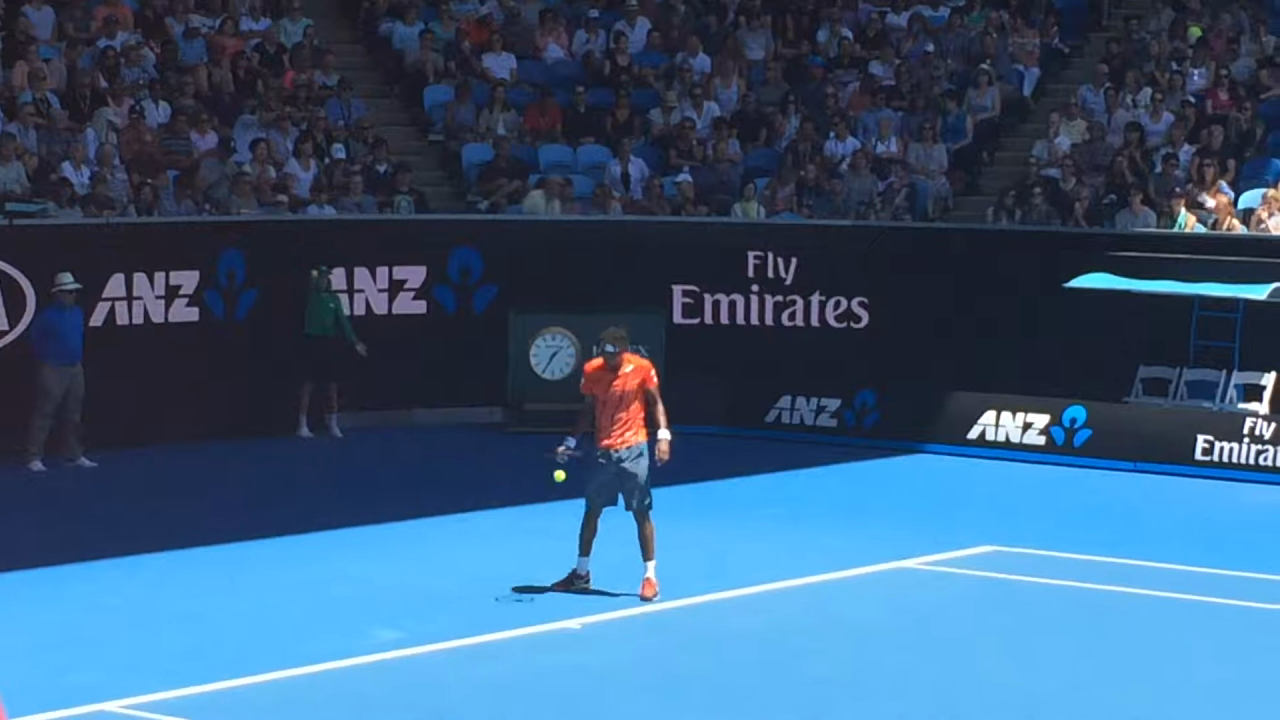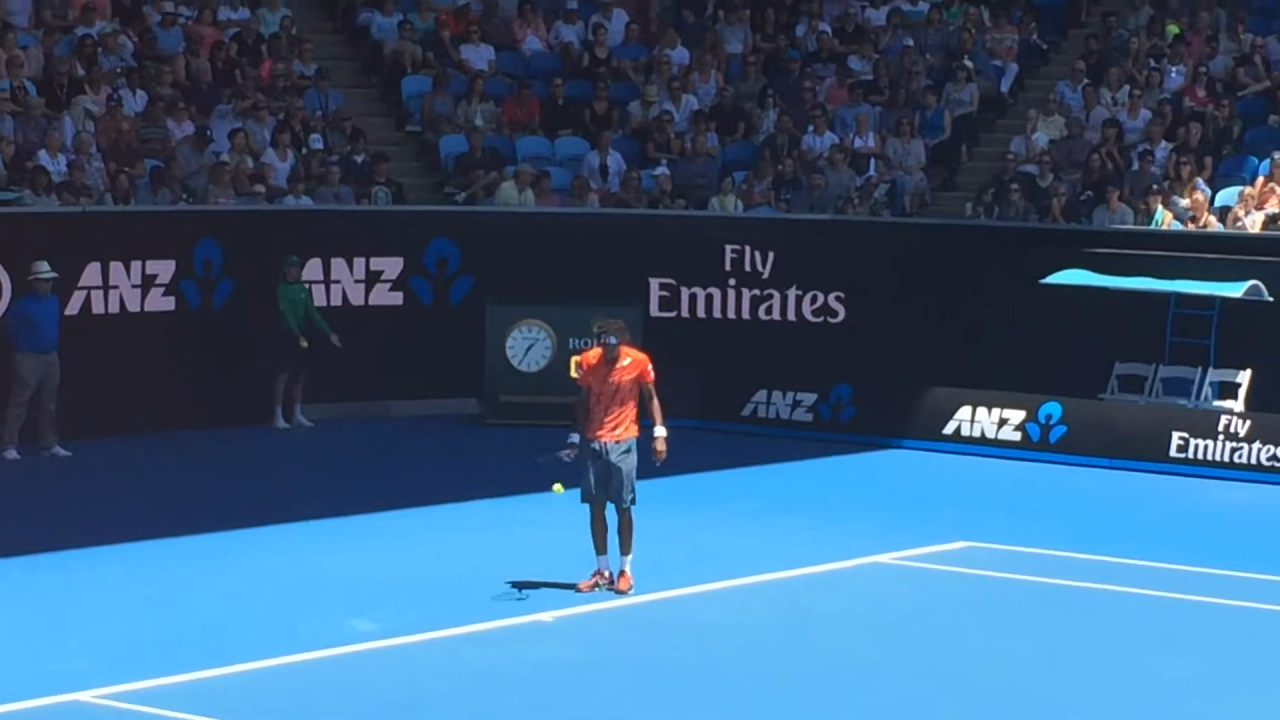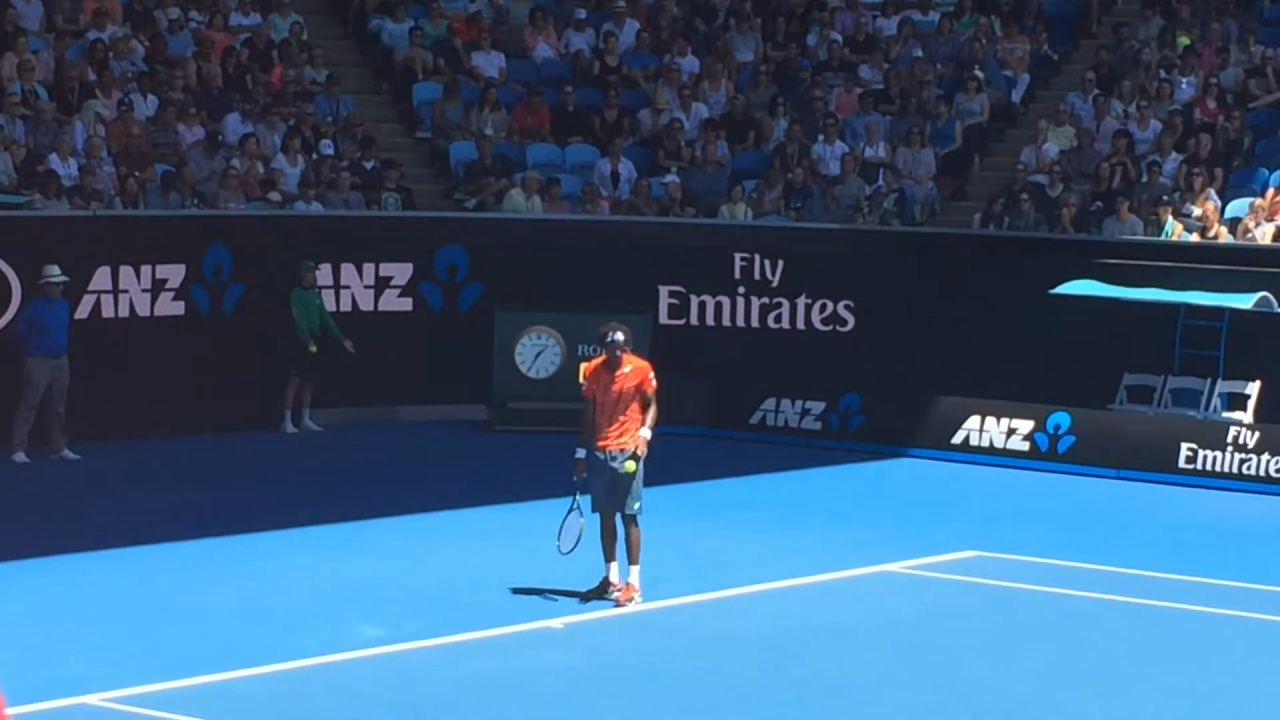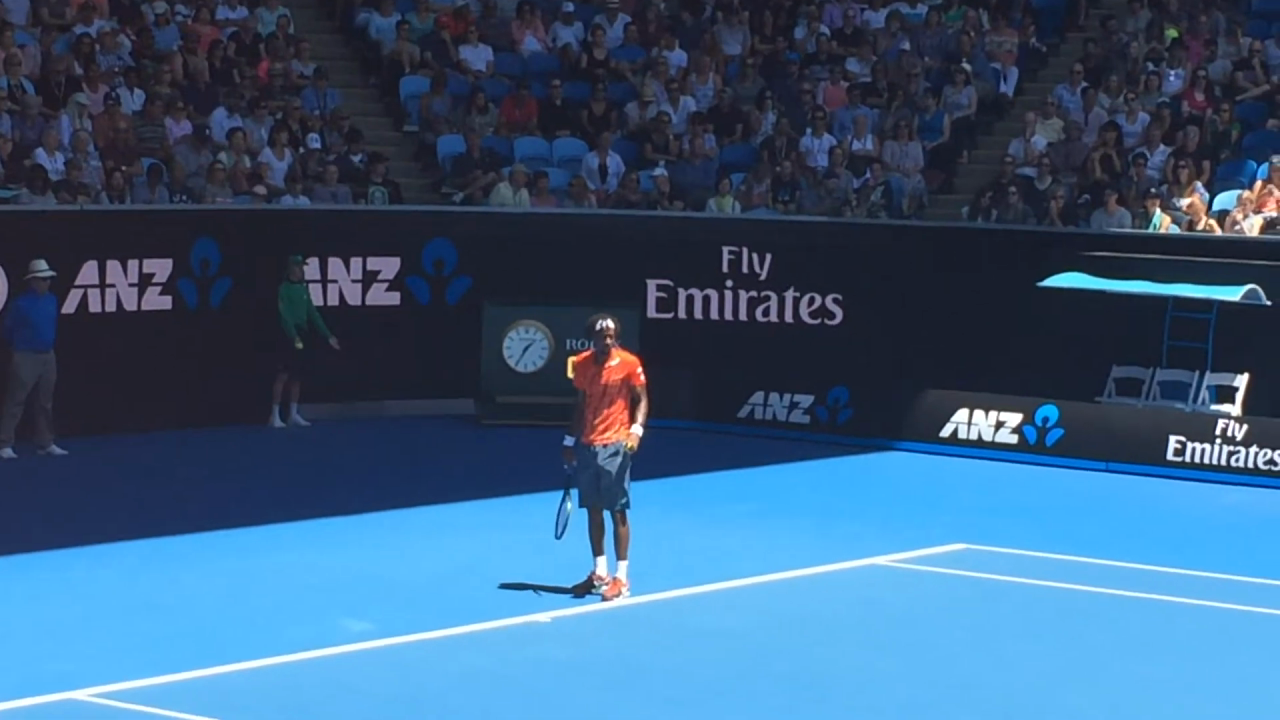
dt=0.5s
person 1, frame 1
left shoulder: (642, 368)
right shoulder: (591, 370)
left elbow: (656, 402)
right elbow: (588, 410)
left wrist: (663, 435)
right wrist: (570, 442)
left hip: (634, 449)
right hip: (604, 450)
left knee: (641, 514)
right knee: (592, 510)
left ankle: (650, 577)
right ankle: (581, 573)
person 1, frame 2
left shoulder: (639, 361)
right shoulder: (587, 360)
left elbow: (651, 398)
right elbow: (584, 401)
left wrist: (660, 433)
right wrist: (575, 437)
left hip: (623, 443)
right hip: (594, 443)
left knee: (623, 507)
right knee: (595, 507)
left ankle: (625, 570)
right ankle: (603, 572)
person 1, frame 3
left shoulder: (641, 369)
right shoulder: (591, 371)
left elbow: (651, 405)
right elbow: (589, 414)
left wrist: (645, 434)
right wrist: (581, 453)
left hip: (628, 451)
right hip: (599, 452)
left knee: (629, 515)
right knee: (605, 515)
left ankle: (633, 583)
right ankle: (612, 579)
person 1, frame 4
left shoulder: (629, 363)
right shoulder: (581, 364)
left elbow: (642, 401)
left wrist: (636, 430)
right wrist: (570, 441)
left hip: (615, 446)
right hip: (586, 446)
left knee: (617, 511)
right knee: (592, 510)
left ankle: (621, 578)
right ankle: (599, 573)
person 2, frame 1
left shoulder: (78, 313)
right shoulder: (46, 315)
right elbow: (36, 340)
right wrist: (47, 359)
left hip: (75, 369)
right hip: (53, 370)
left knee: (73, 415)
right knee: (44, 414)
left ankle: (75, 455)
right ankle: (34, 457)
person 2, frame 2
left shoulder: (54, 302)
right shoulder: (23, 304)
right elbow: (12, 328)
right wrist: (23, 347)
left hip: (51, 357)
right hip: (28, 358)
left knee: (48, 404)
right knee: (19, 403)
left ankle: (50, 444)
right ankle: (9, 446)
person 2, frame 3
left shoulder: (65, 305)
right shoulder: (33, 307)
right elbow: (22, 332)
right wrist: (33, 350)
left hip: (61, 361)
right hip: (38, 362)
left knee: (58, 407)
right knee: (29, 406)
left ankle: (59, 448)
right ankle: (18, 449)
person 2, frame 4
left shoulder: (52, 300)
right shoulder: (21, 302)
right wrist: (19, 346)
left hip: (48, 356)
right hip: (25, 357)
left knee: (45, 403)
left ankle: (46, 443)
person 3, frame 1
left shoulder: (334, 299)
right shoulder: (312, 296)
left elbow: (343, 322)
right elbow: (310, 291)
left wrist: (355, 342)
right wrist: (313, 281)
left hip: (331, 343)
right hip: (313, 342)
left knee: (332, 385)
right knee: (308, 385)
left ankle: (333, 426)
right ankle: (303, 426)
person 3, frame 2
left shoulder: (302, 289)
right shoulder: (282, 290)
left elbow: (312, 313)
right elbow: (287, 315)
left wrist: (328, 333)
right wrist: (297, 336)
left hip: (302, 335)
right hip: (288, 336)
left knee: (300, 376)
right knee: (283, 376)
left ankle: (297, 415)
right ankle: (278, 417)
person 3, frame 3
left shoulder: (316, 294)
right shoulder: (296, 294)
left elbow: (326, 319)
right elbow: (299, 321)
left wrist: (342, 339)
right wrist: (308, 341)
left hip: (314, 341)
right hip: (300, 342)
left knee: (308, 381)
right knee: (295, 380)
left ankle: (306, 420)
right ankle: (287, 421)
person 3, frame 4
left shoulder: (303, 289)
right shoulder: (284, 289)
left elbow: (313, 314)
right elbow: (285, 317)
left wrist: (328, 336)
right wrist: (294, 338)
left hip: (303, 336)
right hip: (288, 337)
left knee: (297, 376)
right knee: (283, 375)
left ankle: (293, 415)
right ankle: (275, 416)
